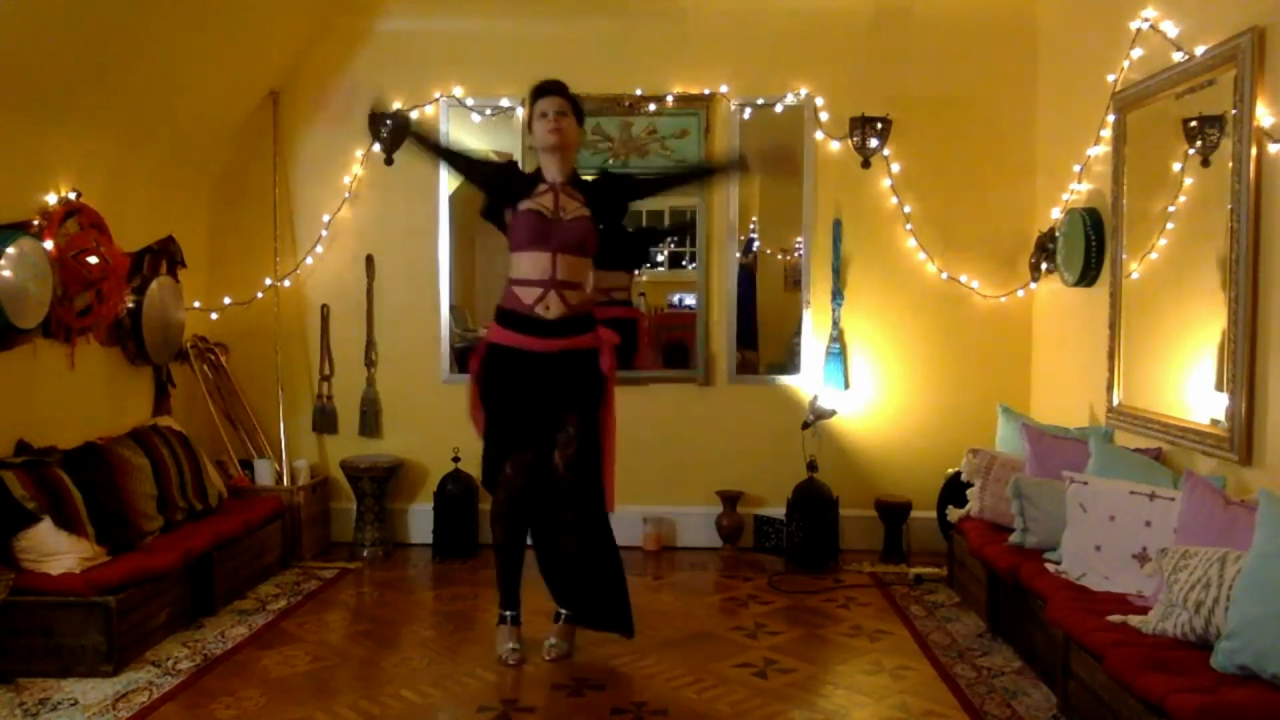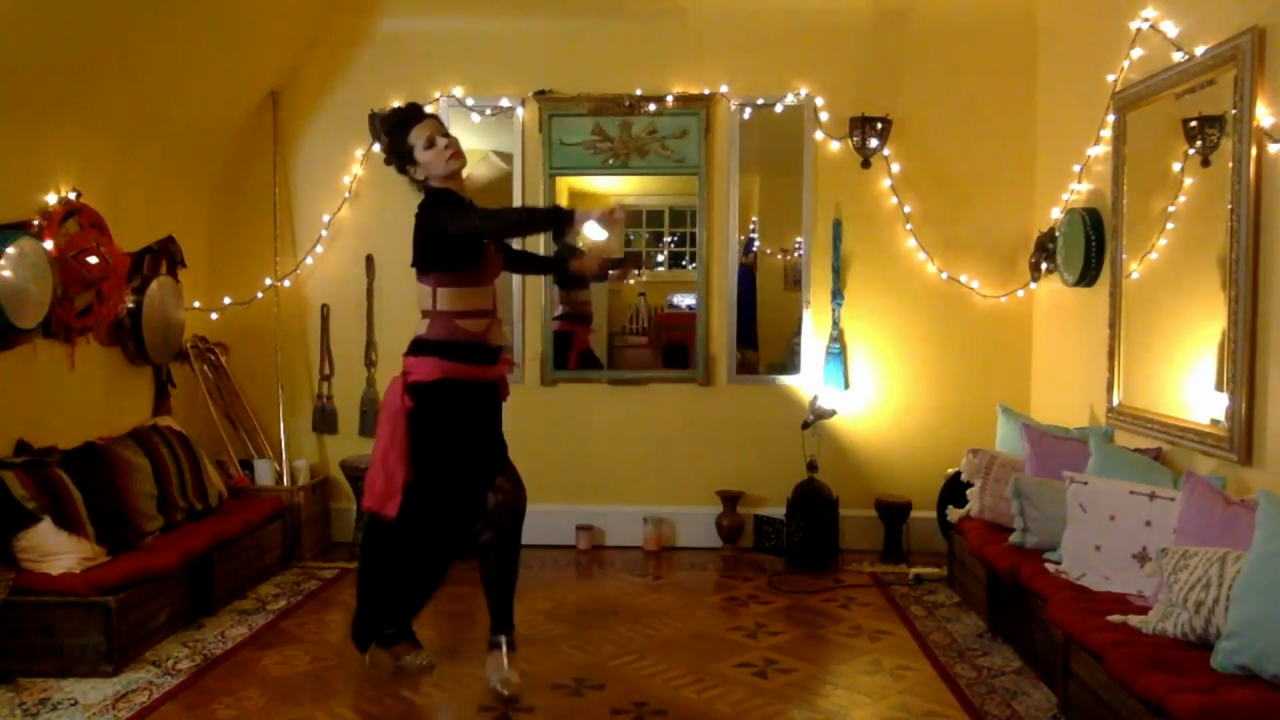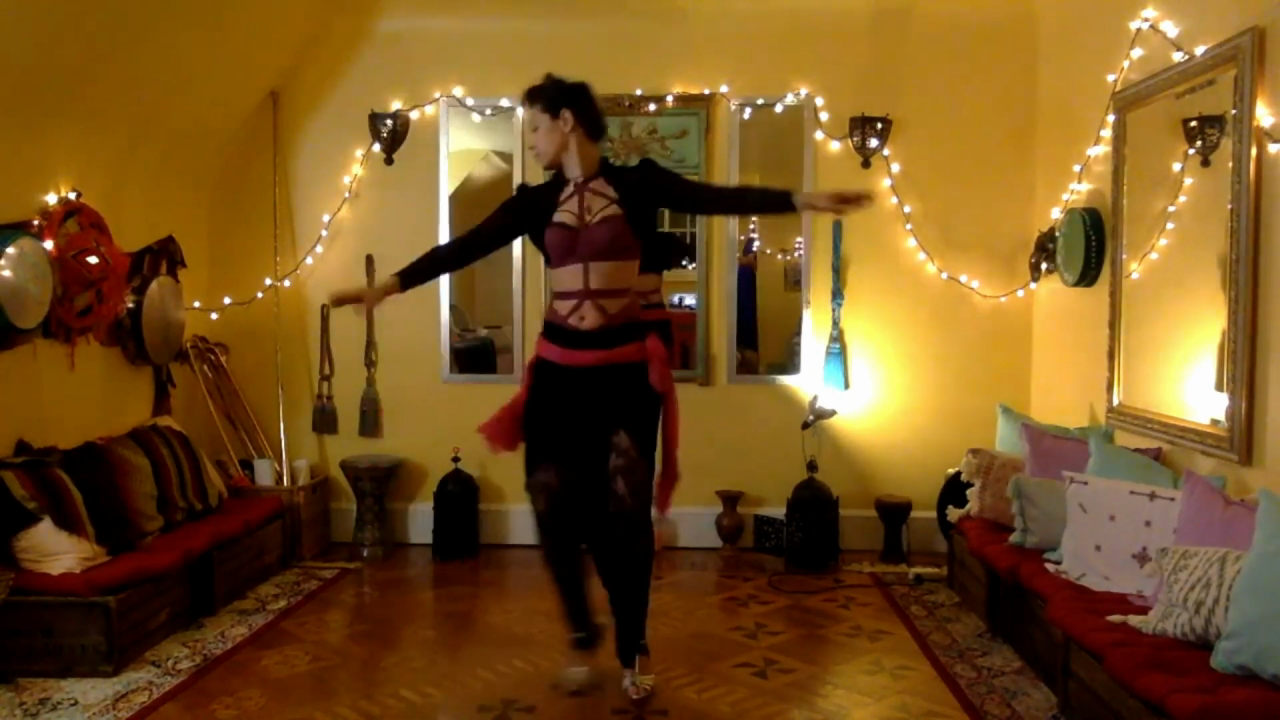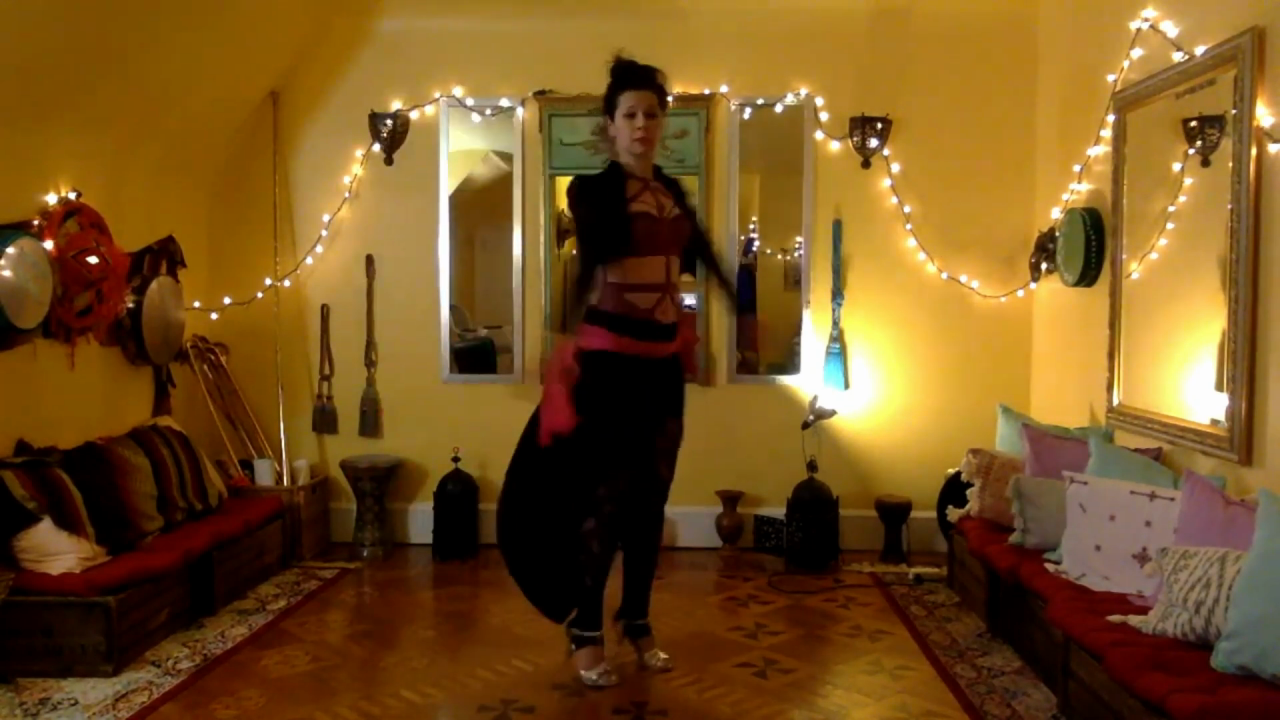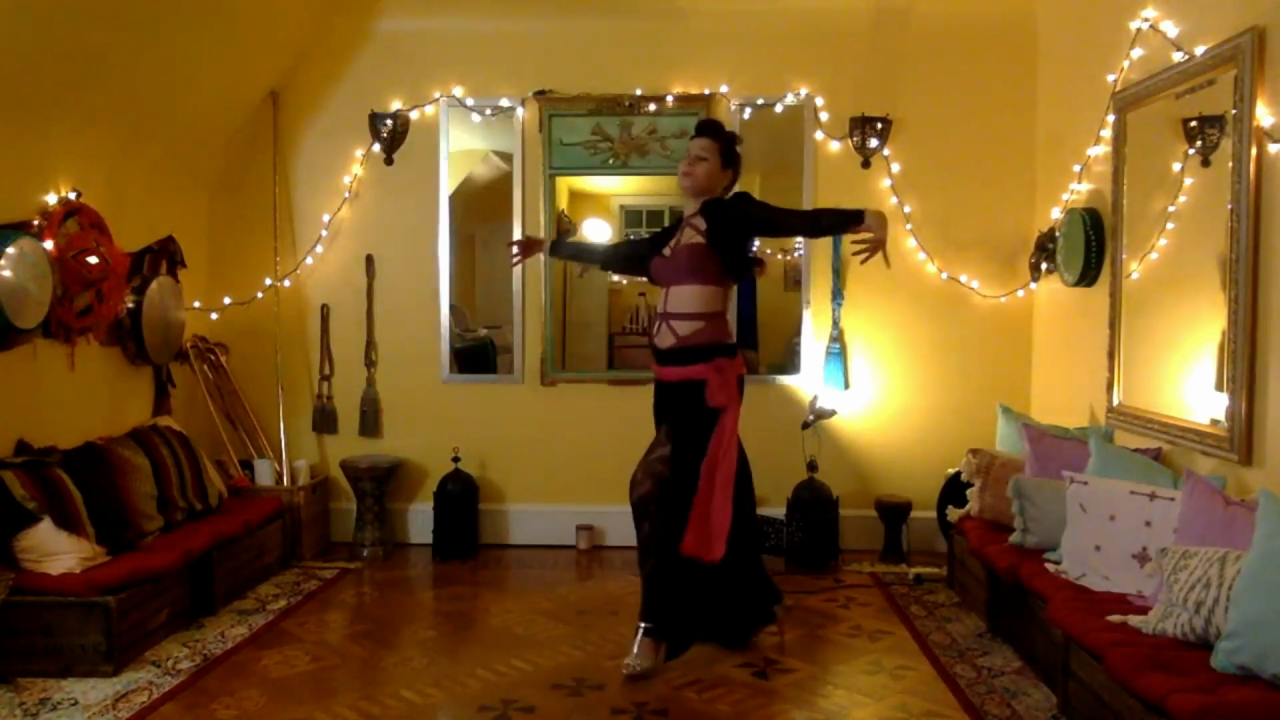
dt=1s
person 1, frame 1
left shoulder: (598, 193)
right shoulder: (508, 185)
left elbow: (669, 180)
right elbow: (452, 158)
left wrist: (740, 162)
right wrist: (393, 121)
left hip: (574, 351)
right hip: (512, 348)
left knee: (569, 482)
right knee: (510, 482)
left ankle: (569, 613)
right ankle: (508, 618)
person 1, frame 2
left shoulder: (464, 214)
right shoulder: (438, 210)
left elbow: (508, 256)
right elbow: (502, 223)
left wrist: (570, 264)
right wrist: (571, 216)
left hip: (473, 375)
right hip: (444, 377)
left knee: (445, 510)
right knee: (501, 499)
left ankle: (389, 631)
right ankle: (499, 640)
person 1, frame 3
left shoulder: (637, 180)
right shoulder: (536, 201)
left elbow: (717, 198)
right elbow: (469, 245)
left wrist: (801, 199)
right wrist: (390, 284)
left hip: (626, 365)
right hip: (560, 365)
left knee: (627, 508)
right knee: (553, 508)
left ankle: (634, 648)
right ankle: (584, 636)
person 1, frame 4
left shoulder: (673, 190)
right shoulder: (596, 190)
left elbow: (701, 254)
right elbow: (588, 260)
left wrist: (734, 304)
right wrist: (563, 338)
left hip: (662, 356)
right hip: (610, 353)
left knee: (650, 495)
right knee: (606, 495)
left ankle: (636, 622)
right ankle: (584, 633)
person 1, frame 5
left shoulder: (733, 216)
right shoulder: (671, 234)
left elbow: (802, 222)
right elbow: (614, 255)
left wrist: (868, 217)
right wrist: (551, 244)
left hip: (708, 374)
right hip: (672, 377)
left knee: (651, 490)
right knee: (712, 496)
left ankle: (655, 629)
right ankle: (755, 607)
